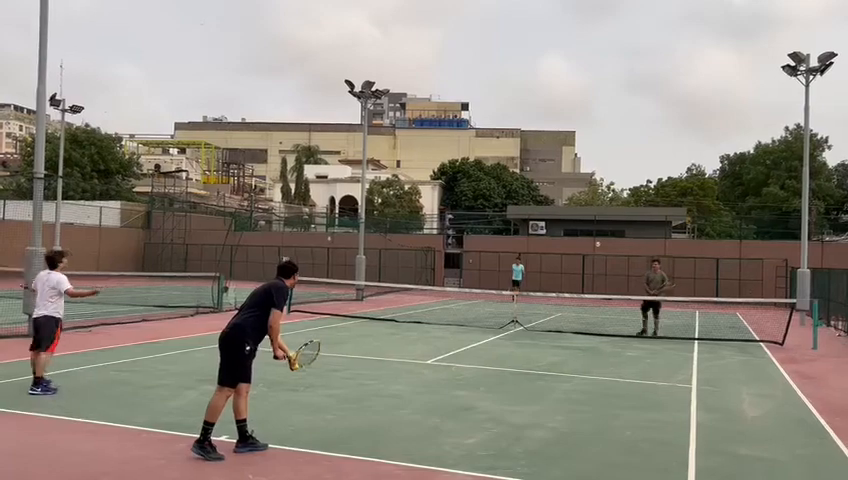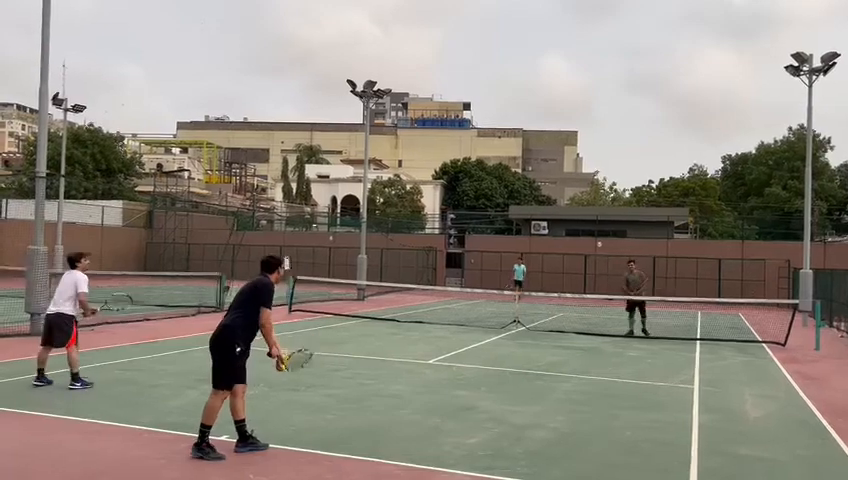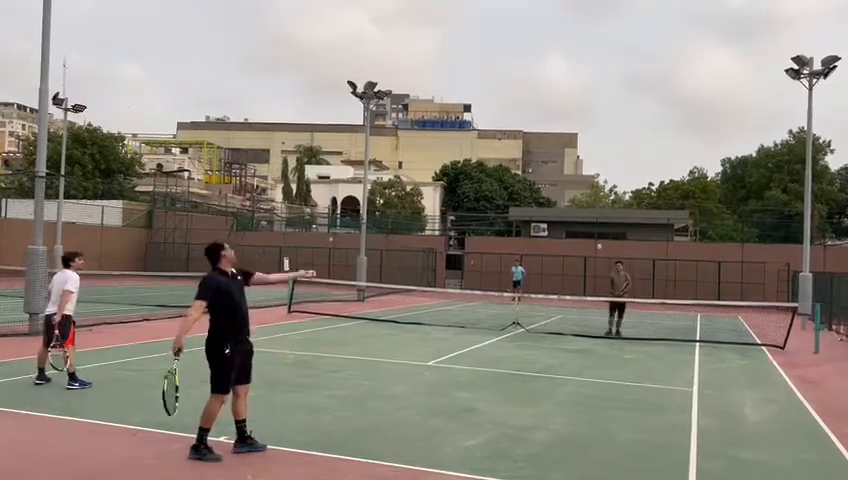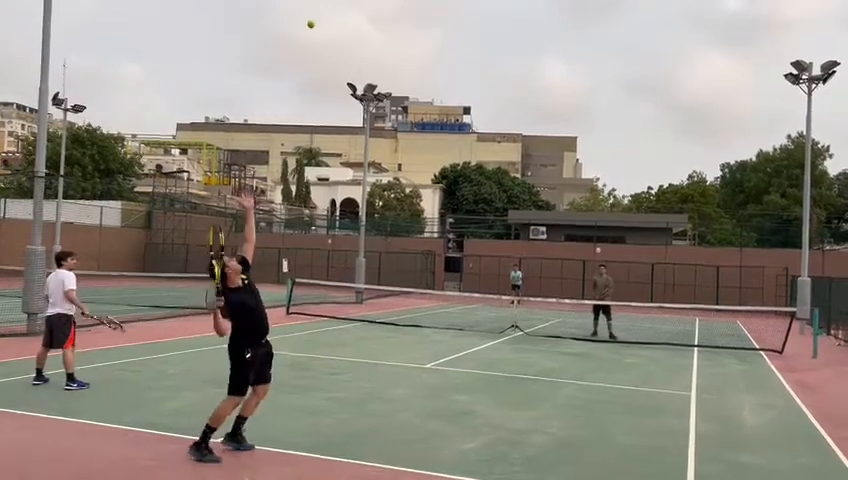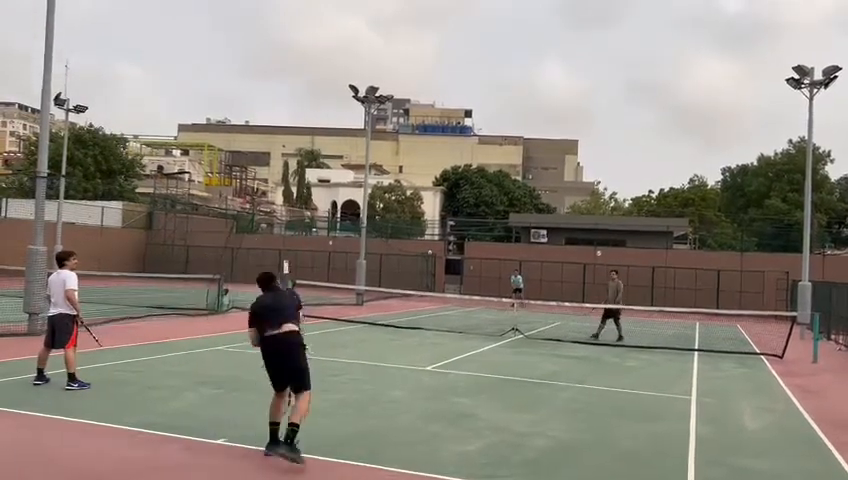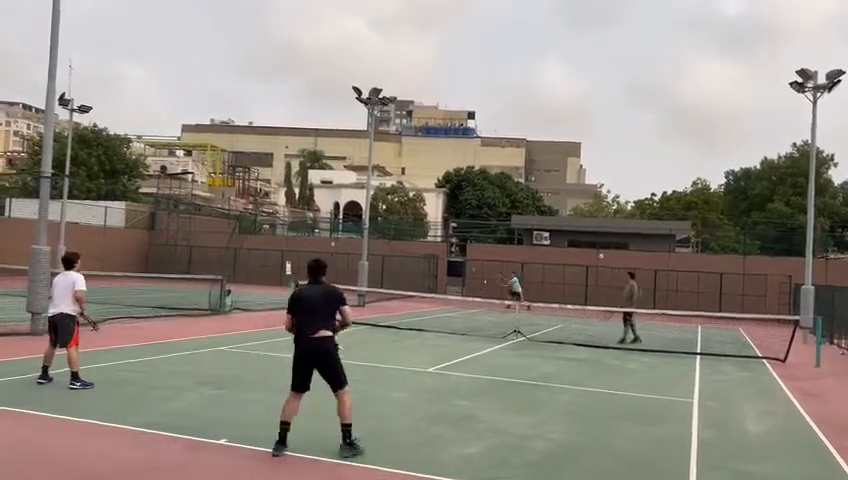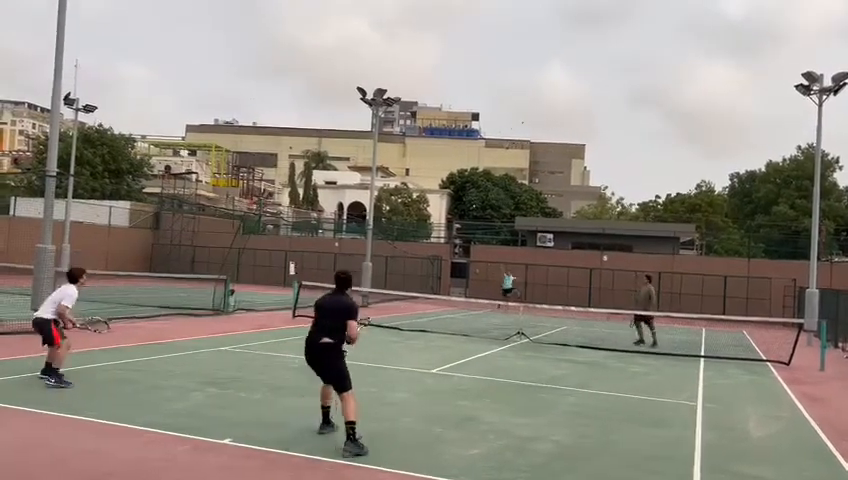
dt=0.7s
person 1, frame 1
left shoulder: (271, 287)
right shoulder: (281, 288)
left elbow: (269, 328)
right elbow: (273, 324)
left wrist: (288, 353)
right wrist: (276, 350)
left hip: (239, 341)
right hip: (239, 340)
left knee: (242, 390)
right knee: (225, 390)
left ankle: (244, 439)
right ankle: (203, 441)
person 1, frame 2
left shoulder: (258, 284)
right shoulder: (266, 285)
left elbow: (260, 324)
right elbow: (265, 322)
left wrist: (277, 347)
right wrist: (273, 348)
left hip: (234, 344)
right hip: (229, 342)
left knee: (238, 390)
right knee: (220, 392)
left ankle: (244, 439)
right ankle: (201, 444)
person 1, frame 3
left shoulder: (237, 275)
right shoulder: (211, 280)
left elbow: (266, 278)
right elbow: (195, 309)
left wrist: (296, 274)
right wrist: (180, 335)
left hip: (241, 343)
right hip: (222, 346)
left knee: (241, 391)
right knee: (219, 396)
left ankle: (243, 439)
right ankle: (199, 445)
person 1, frame 4
left shoulder: (245, 276)
right shoulder: (228, 298)
left elbow: (250, 241)
right elbow: (222, 331)
left wrist: (249, 211)
right wrist: (217, 312)
left hip: (261, 346)
right hip: (244, 350)
left knee: (260, 391)
right knee: (234, 398)
left ankle: (235, 435)
right ankle: (201, 444)
person 1, frame 5
left shoulder: (256, 305)
right shoulder: (289, 295)
left elbow: (254, 340)
left hip: (268, 344)
right hip: (290, 341)
left knee: (280, 393)
right knee: (303, 394)
left ankle: (274, 441)
right ankle: (289, 443)
person 1, frame 6
left shoulder: (297, 294)
right shoulder: (334, 292)
left elbow: (289, 326)
right elbow: (348, 320)
left hip: (302, 347)
right hip: (325, 345)
left knee: (295, 394)
right knee: (342, 393)
left ankle: (281, 442)
right ankle: (347, 443)
person 1, frame 7
left shoulder: (321, 300)
right shoulder: (349, 304)
right elbow: (352, 334)
right wrist: (350, 340)
left hip: (311, 348)
right hip: (330, 350)
left knee: (328, 382)
right knee: (347, 395)
left ankle: (326, 422)
right ankle: (351, 440)
person 2, frame 1
left shoulder: (41, 274)
right shoulder: (59, 278)
left elbow: (33, 288)
right elbow: (71, 293)
right wrist: (90, 293)
left hip: (37, 316)
right hip: (50, 318)
left knee: (36, 350)
right knee: (46, 351)
left ankle: (38, 378)
right ankle: (37, 385)
person 2, frame 2
left shoulder: (67, 274)
right shoulder: (81, 277)
right elbow: (82, 298)
left wrist: (86, 309)
right wrist: (87, 311)
left hip: (51, 313)
right hip: (65, 315)
left knee: (46, 346)
right knee: (72, 347)
left ankle: (40, 377)
right ankle: (75, 380)
person 2, frame 3
left shoulder: (58, 274)
right shoulder: (73, 276)
right elbow: (65, 296)
right wrist: (59, 314)
left hip: (49, 314)
right hip: (63, 316)
left knee: (45, 346)
right knee: (69, 347)
left ankle: (40, 375)
right ankle: (73, 380)
person 2, frame 4
left shoulder: (51, 276)
right shoulder: (68, 275)
right elbow: (69, 295)
right wrist: (82, 307)
left hip: (50, 315)
right hip: (64, 315)
left knee: (45, 346)
right knee: (68, 347)
left ankle: (38, 376)
right ankle: (71, 380)
person 2, frame 5
left shoulder: (52, 276)
right shoulder: (70, 275)
left elbow: (49, 297)
right elbow: (69, 295)
right wrist: (78, 311)
left hip: (52, 315)
right hip: (66, 315)
left knee: (47, 346)
right knee: (70, 347)
left ankle: (40, 376)
right ankle: (72, 381)
person 2, frame 6
left shoulder: (58, 277)
right shoulder: (78, 277)
right elbow: (79, 295)
right wrist: (82, 309)
left hip: (52, 314)
right hip: (67, 316)
left knee: (52, 345)
right knee: (72, 347)
left ankle: (44, 374)
right ankle: (75, 380)
person 2, frame 7
left shoulder: (66, 288)
right shoulder: (72, 292)
right elbow: (61, 310)
left wrist: (71, 321)
right wrist: (66, 323)
left hip: (39, 318)
right hip: (46, 320)
left knee: (55, 343)
right knee: (65, 344)
left ankle: (47, 370)
right ankle: (53, 376)
